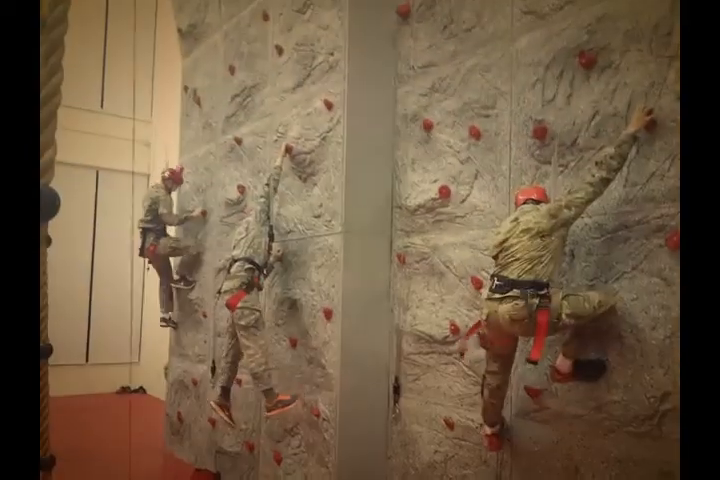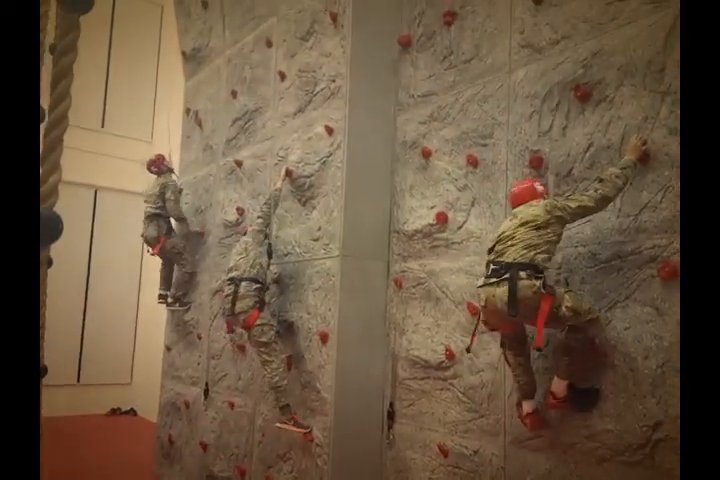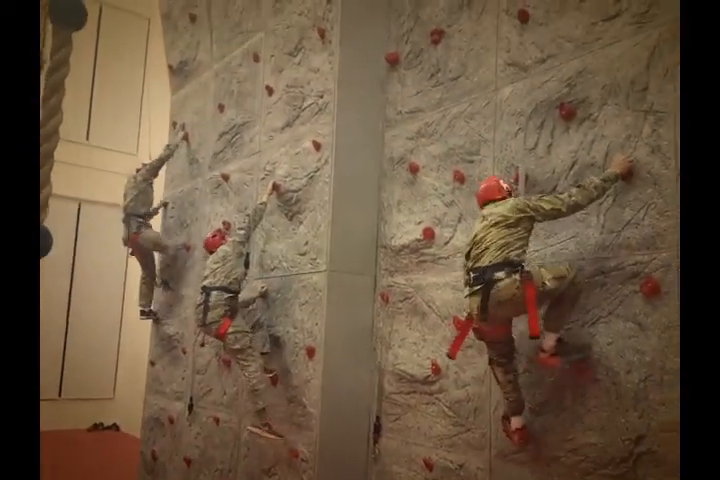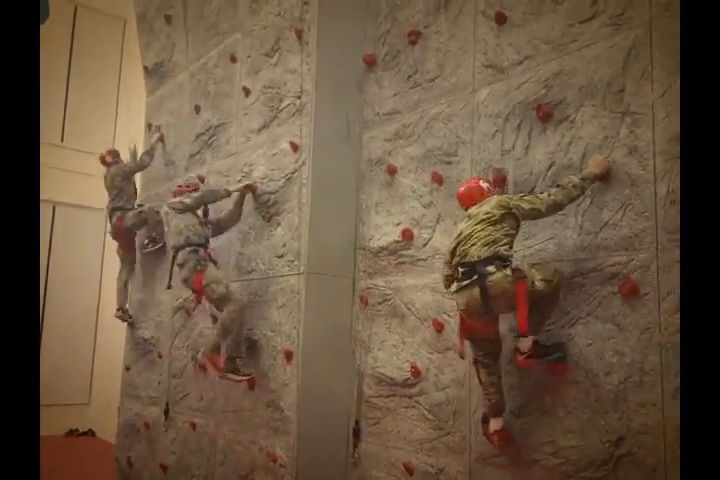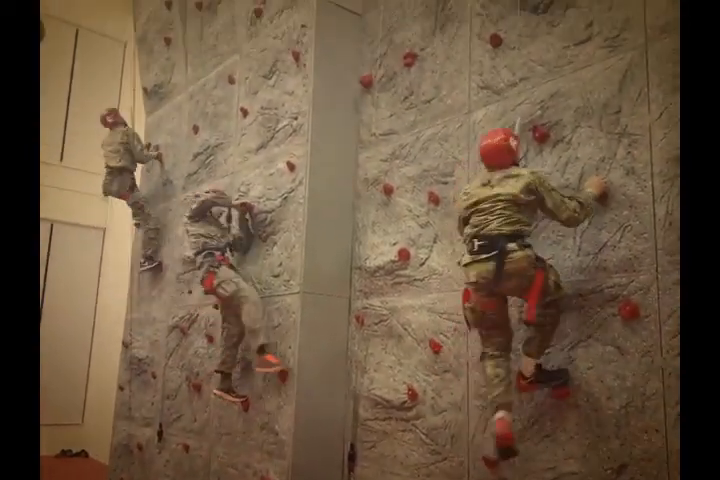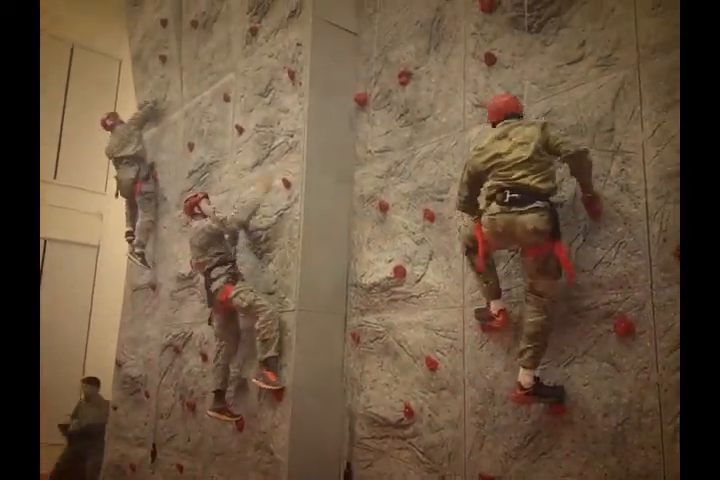
dt=0.7s
person 1, frame 1
left shoulder: (506, 228)
right shoulder: (552, 213)
right elbow: (599, 175)
right wrist: (631, 131)
left hip: (495, 309)
right hip: (527, 308)
left knee: (497, 368)
right knee: (603, 302)
left ankle: (491, 429)
right ankle: (565, 364)
person 1, frame 2
left shoulder: (509, 223)
right shoulder: (550, 208)
right elbow: (600, 194)
right wrist: (630, 159)
left hip: (489, 296)
right hip: (523, 290)
left knee: (514, 343)
right knee: (586, 318)
left ankle: (528, 409)
right ankle: (560, 390)
person 1, frame 3
left shoulder: (479, 228)
right shoulder: (518, 206)
right elbow: (572, 200)
right wrist: (613, 173)
left hip: (479, 302)
right hip: (508, 288)
left knee: (501, 358)
right knee: (567, 276)
left ankle: (516, 424)
right ankle: (549, 344)
person 1, frame 4
left shoulder: (461, 229)
right shoulder: (502, 203)
left elbow: (448, 278)
right elbow: (553, 200)
right wrist: (590, 173)
left hip: (468, 297)
right hip: (498, 282)
left knee: (486, 358)
right knee: (550, 279)
left ankle: (495, 426)
right ankle: (526, 347)
person 1, frame 5
left shoulder: (469, 192)
right shoulder: (528, 179)
left elbow: (463, 229)
right elbow: (569, 214)
right wrist: (591, 193)
left hip: (477, 270)
right hip: (513, 261)
left knee: (494, 348)
right knee: (551, 299)
left ankle: (501, 417)
right ankle: (528, 371)
person 1, frame 6
left shoulder: (481, 150)
right shoulder: (539, 130)
left elbow: (464, 201)
right elbow: (576, 154)
right wrist: (587, 191)
left hip: (498, 220)
right hip: (537, 220)
left knee: (471, 237)
right knee: (539, 300)
left ankle: (496, 309)
right ankle: (527, 382)
person 2, frame 1
left shoulder: (249, 230)
right shoulder: (255, 219)
right elbow: (267, 192)
left wrist: (272, 258)
right wrist: (279, 163)
left hip: (239, 285)
right hip: (241, 285)
left knee: (236, 344)
right knee: (254, 344)
left ankle: (223, 397)
right ankle: (271, 398)
person 2, frame 2
left shoulder: (239, 249)
right shoulder: (253, 237)
right elbow: (265, 212)
left wrist: (268, 280)
right wrist: (279, 185)
left hip: (231, 304)
right hip: (247, 301)
right knee: (273, 358)
right ankle: (286, 414)
person 2, frame 3
left shoulder: (217, 261)
right shoulder: (230, 248)
right elbow: (247, 224)
left wrist: (255, 296)
right wrist: (265, 198)
left hip: (207, 311)
right hip: (217, 312)
right knee: (251, 361)
left ankle: (262, 362)
right ankle: (261, 420)
person 2, frame 4
left shoulder: (200, 222)
right shoulder: (172, 206)
left elbow: (229, 221)
right elbow: (203, 196)
left wrist: (240, 196)
right wrist: (232, 189)
left hip: (202, 265)
right hip: (195, 265)
left knee: (231, 307)
right knee: (236, 303)
left ankle: (230, 363)
right ankle: (212, 352)
person 2, frame 5
left shoulder: (223, 230)
right shoulder: (195, 217)
left elbow: (243, 246)
right elbow: (207, 199)
left wrist: (242, 217)
right wrist: (233, 202)
left hip: (222, 270)
right hip: (213, 268)
left knee: (234, 327)
right knee: (250, 298)
left ankle: (224, 383)
right ankle: (262, 353)
person 2, frame 6
left shoulder: (199, 233)
right shoulder: (207, 225)
right elbow: (240, 221)
left wrist: (235, 234)
left hip: (215, 287)
right hip: (226, 283)
left knee: (227, 343)
right knee: (267, 313)
left ankle: (218, 402)
right ankle: (266, 370)
person 3, frame 1
left shoulder: (154, 189)
right shoulder: (162, 196)
right elbow: (169, 218)
right wrist: (192, 215)
left hip: (150, 241)
right hip: (155, 240)
left knee: (165, 278)
right knee: (192, 250)
left ankle: (165, 316)
right ankle: (180, 278)
person 3, frame 2
left shoulder: (155, 184)
right shoulder: (169, 182)
right elbow: (172, 208)
left wrist: (176, 193)
right wrist: (186, 226)
left hip: (149, 229)
right hip: (161, 228)
left knee: (168, 261)
right knee: (186, 265)
left ankle: (163, 293)
right ankle: (174, 299)
person 3, frame 3
left shoulder: (134, 185)
right shoulder: (140, 177)
right elbow: (162, 158)
left wrist: (157, 208)
right wrist: (178, 139)
left hip: (133, 230)
right hip: (137, 228)
left knee: (148, 271)
right knee: (171, 249)
left ankle: (145, 308)
person 3, frame 4
left shoulder: (111, 173)
right shoulder: (118, 170)
left elbow: (132, 162)
right elbow: (143, 163)
right wrist: (155, 140)
left hip: (118, 222)
right hip: (122, 219)
left knee: (127, 267)
right knee: (154, 210)
left ankle: (121, 307)
right ankle: (152, 241)
person 3, frame 5
left shoulder: (107, 139)
right shoulder: (127, 132)
right elbow: (141, 157)
left wrist: (142, 149)
right wrist: (153, 154)
left hip: (109, 182)
right hip: (123, 181)
right knee: (150, 222)
left ankle: (136, 216)
right ankle: (148, 259)
person 3, frame 6
left shoulder: (109, 146)
right shoulder: (130, 125)
right elbow: (150, 111)
right wrist: (147, 106)
left hip: (122, 175)
right hip: (137, 171)
left knee: (131, 203)
right knee: (146, 213)
left ankle: (130, 231)
right ankle: (138, 248)
